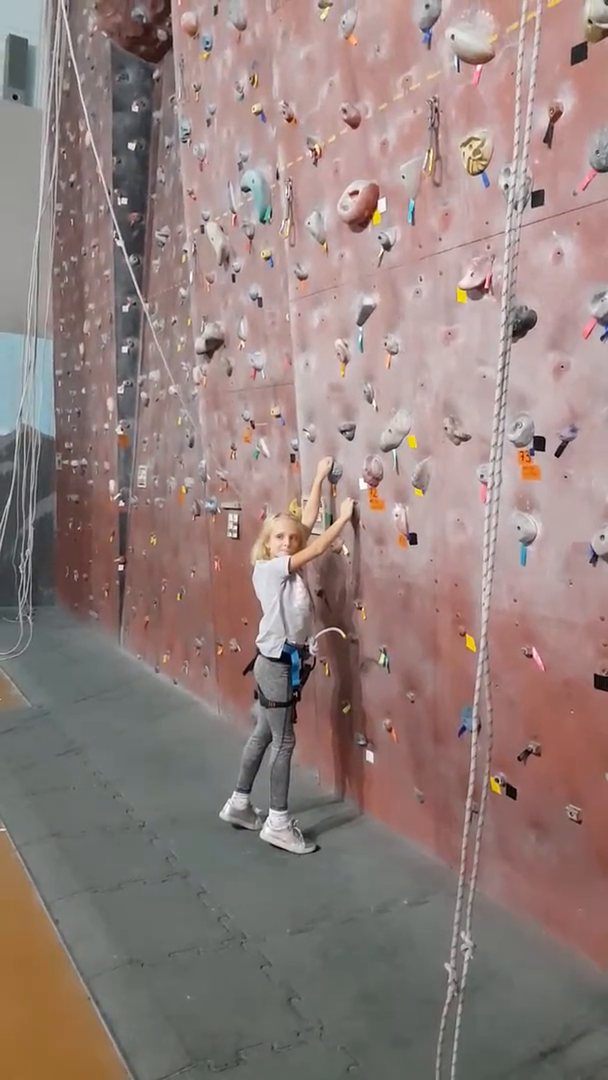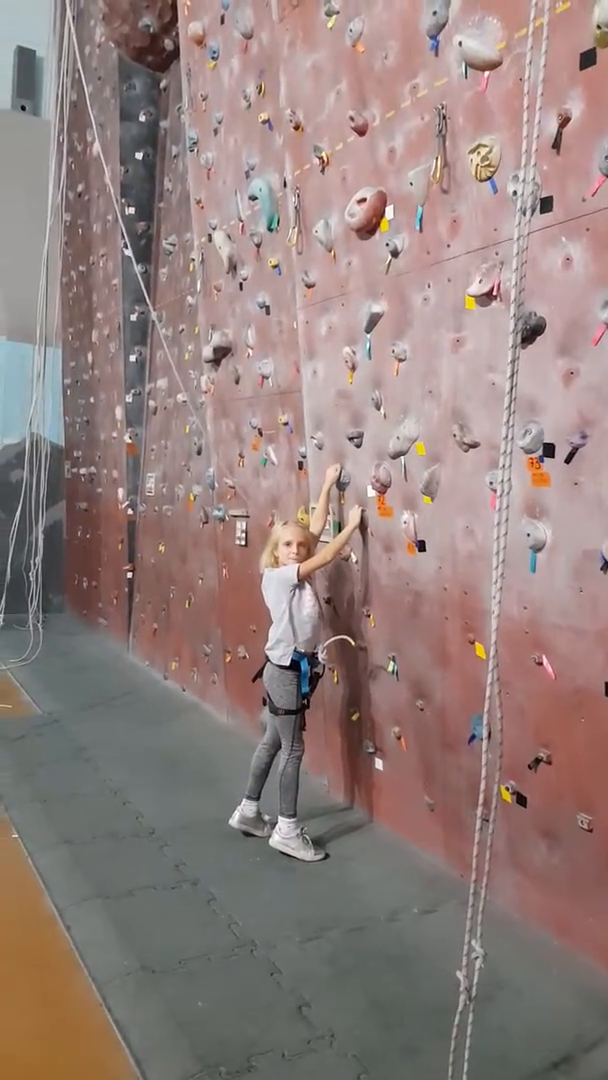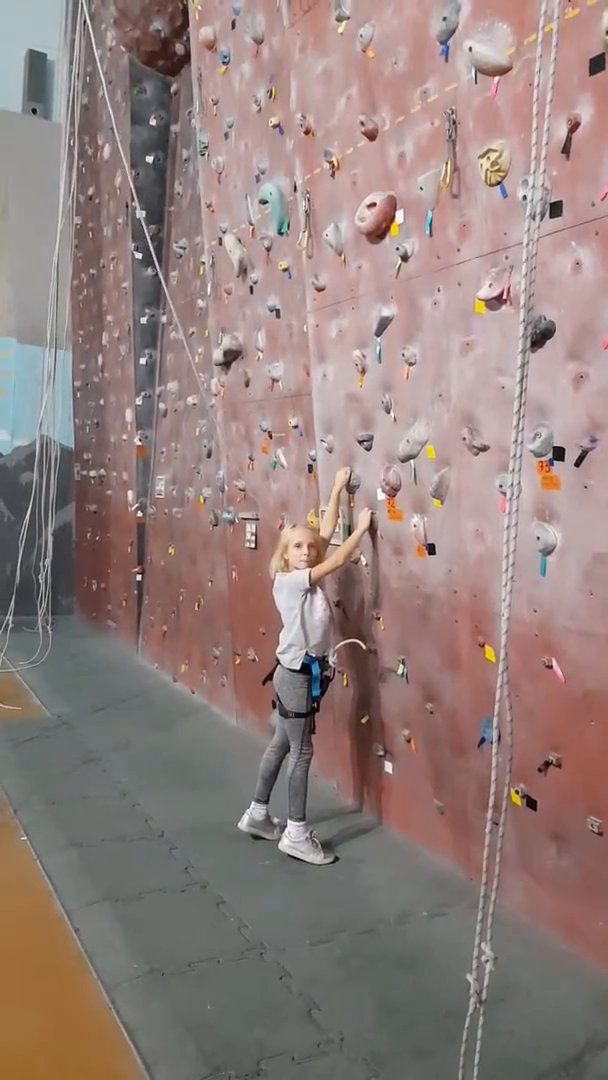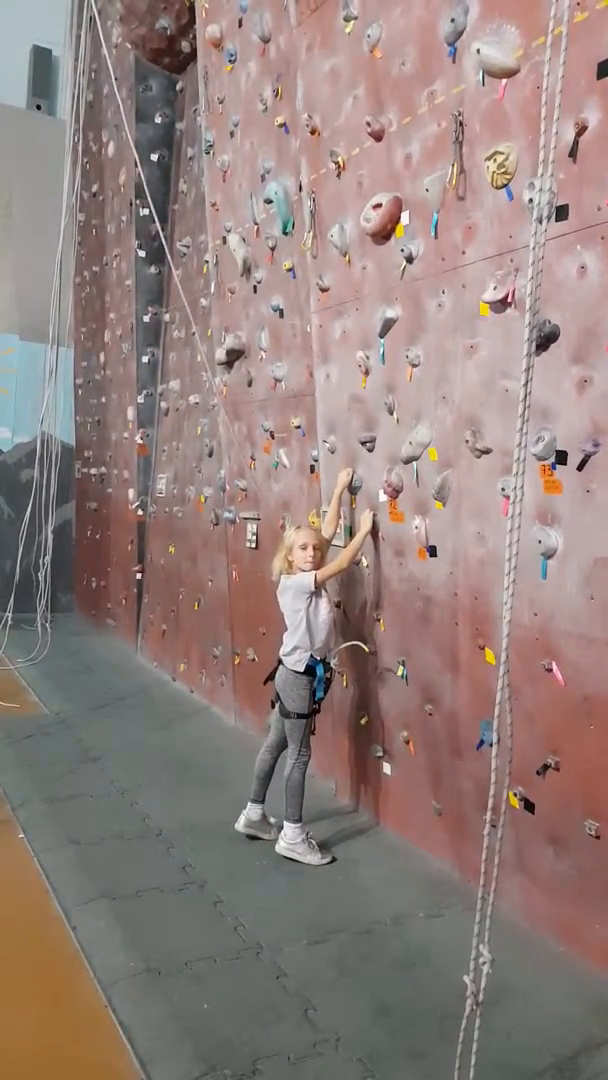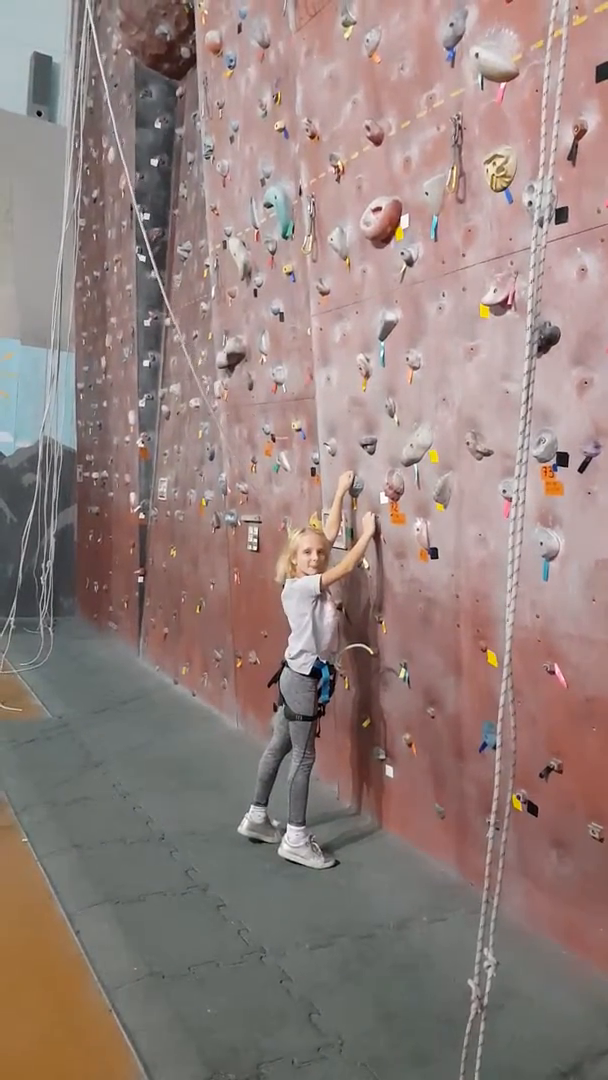
dt=0.3s
person 1, frame 1
left shoulder: (291, 566)
right shoulder: (267, 569)
left elbow: (308, 522)
right elbow: (318, 548)
left wrist: (320, 478)
right wrist: (344, 517)
left hip: (289, 660)
right hip: (275, 661)
left knee: (264, 734)
right knee: (284, 741)
left ankle: (239, 804)
right ankle: (278, 823)
person 1, frame 2
left shoulder: (299, 573)
right shoulder: (276, 577)
left elbow: (316, 529)
right elbow: (326, 557)
left wrist: (328, 486)
right wrist: (352, 525)
left hip: (298, 667)
right hip: (284, 669)
left knee: (273, 742)
right knee: (292, 749)
left ankle: (248, 811)
right ankle: (287, 831)
person 1, frame 3
left shoulder: (310, 577)
right shoulder: (288, 581)
left elbow: (326, 532)
right elbow: (338, 560)
left wrist: (338, 489)
right wrist: (362, 527)
left hip: (306, 671)
right hip: (295, 673)
left knee: (281, 745)
right knee: (302, 753)
left ankle: (257, 815)
right ankle: (296, 834)
person 1, frame 4
left shoulder: (310, 578)
right shoulder: (293, 584)
left elbow: (327, 533)
right elbow: (341, 564)
left wrist: (340, 490)
right wrist: (365, 530)
left hip: (303, 673)
right hip: (298, 674)
left knee: (276, 745)
right knee: (299, 755)
left ankle: (253, 815)
right ankle: (292, 836)
person 1, frame 5
left shoulder: (314, 581)
right shoulder: (298, 587)
left elbow: (329, 535)
right elbow: (346, 568)
left wrist: (341, 492)
right wrist: (368, 533)
left hip: (304, 676)
right hip: (303, 677)
left knee: (279, 747)
right knee: (303, 757)
left ankle: (256, 818)
right ankle: (295, 839)
